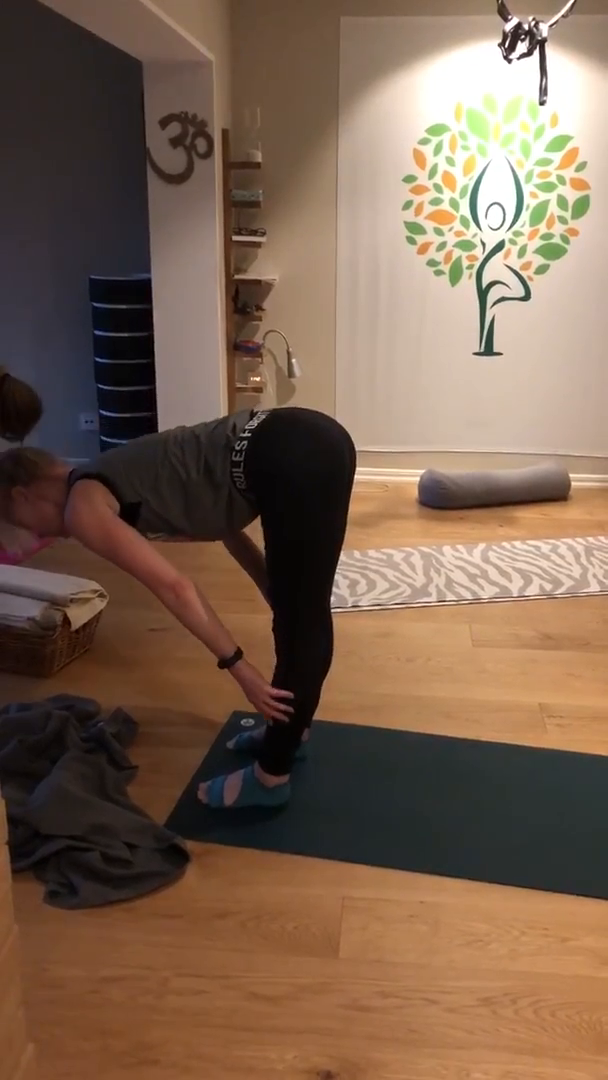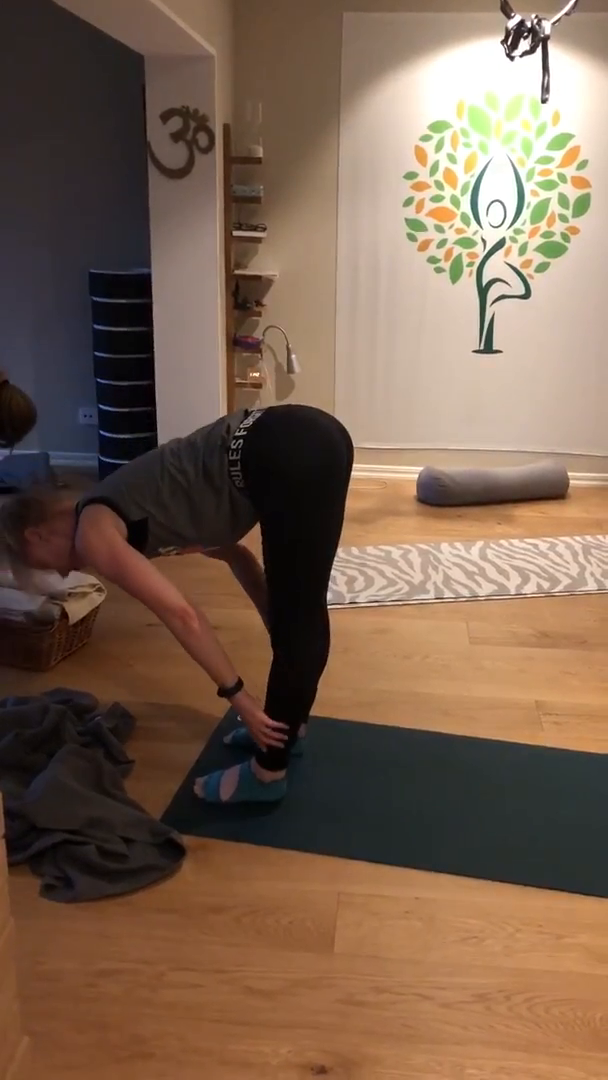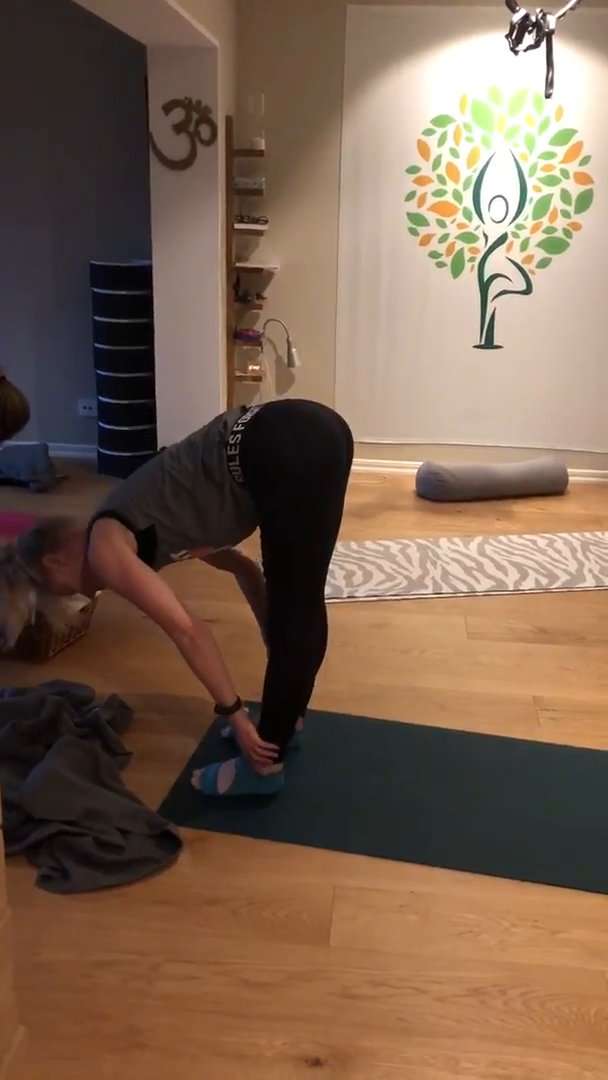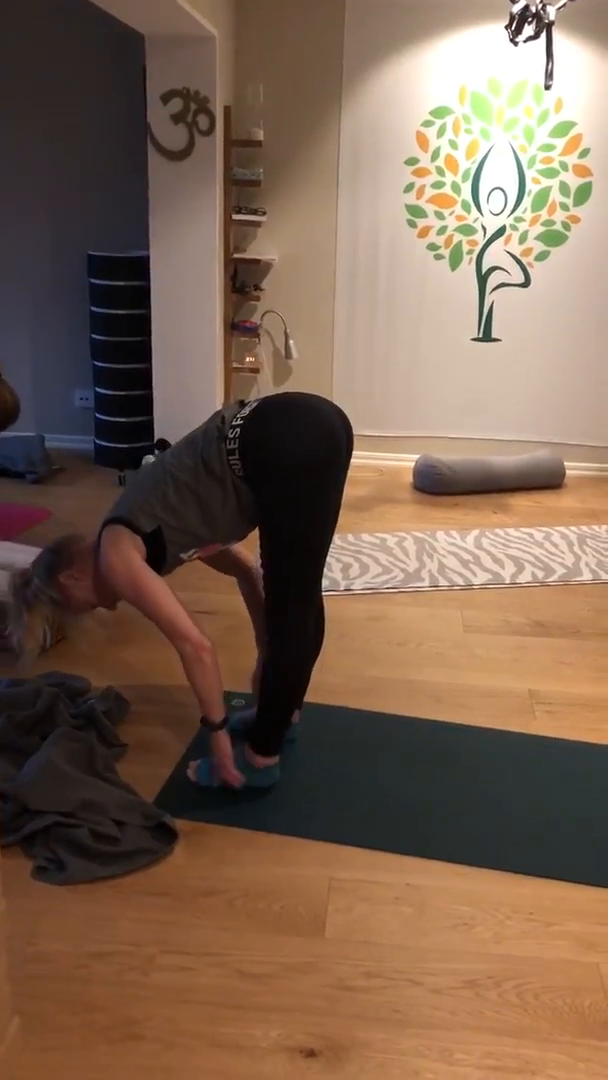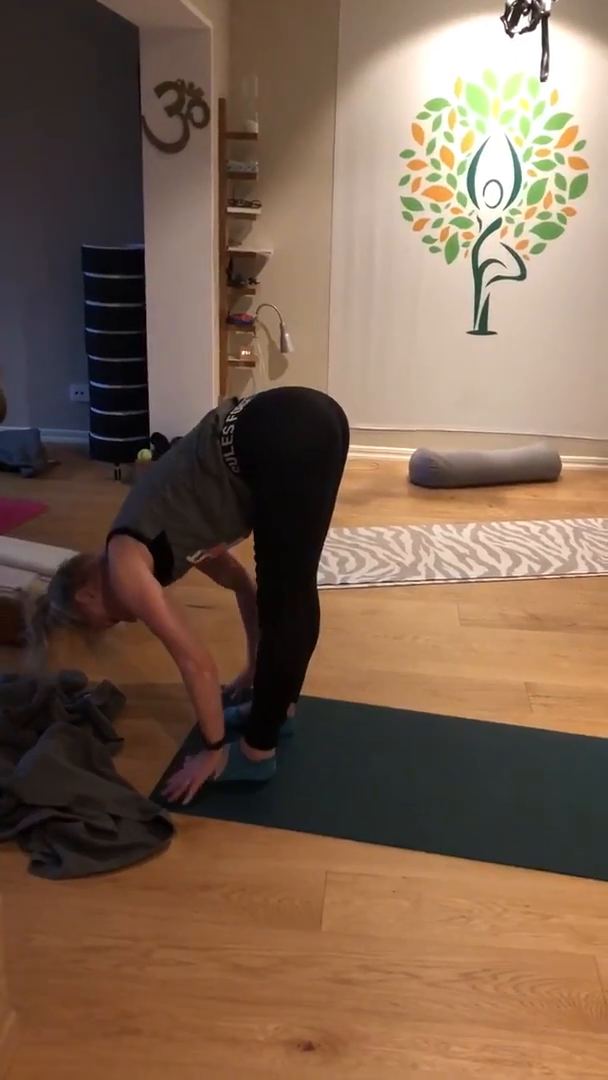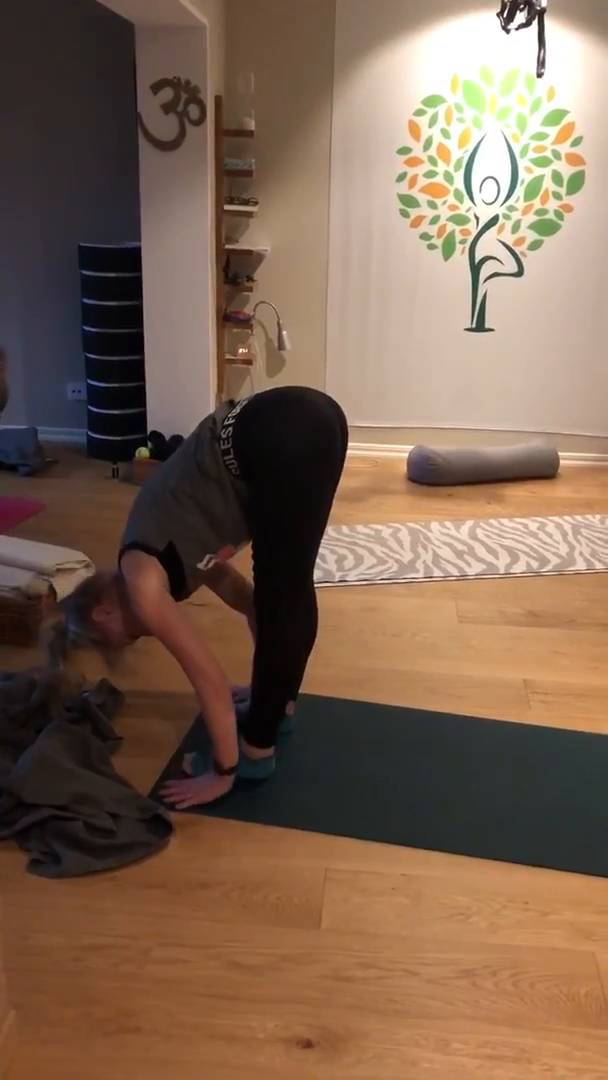
dt=0.4s
person 1, frame 1
left shoulder: (83, 507)
right shoulder: (108, 482)
left elbow: (173, 587)
right elbow: (228, 530)
left wrist: (237, 666)
right wrist: (280, 599)
left hip: (292, 463)
right hip: (313, 439)
left knee: (300, 627)
right knee: (303, 617)
left ankle: (271, 777)
right ankle: (291, 729)
person 1, frame 2
left shoulder: (92, 534)
right shoulder: (116, 510)
left elbow: (181, 615)
right elbow: (234, 552)
left wrist: (238, 697)
right wrist: (276, 628)
left hip: (289, 459)
right hip: (310, 435)
left knee: (297, 624)
right knee: (301, 613)
left ankle: (268, 773)
right ankle: (286, 728)
person 1, frame 3
left shoulder: (104, 549)
right shoulder: (131, 528)
left elbow: (189, 632)
right elbow: (243, 567)
left wrist: (235, 717)
right wrist: (275, 647)
left hip: (286, 453)
right hip: (313, 429)
left knee: (294, 616)
right knee: (300, 606)
left ankle: (265, 766)
right ankle: (285, 721)
person 1, frame 4
left shoulder: (115, 557)
right shoulder: (146, 534)
left elbow: (195, 646)
right elbow: (248, 572)
left wrist: (218, 735)
right wrist: (268, 659)
left hip: (287, 445)
right hip: (313, 422)
left knee: (290, 609)
right knee: (297, 598)
left ankle: (262, 756)
right ankle: (283, 711)
person 1, frame 5
left shoulder: (123, 566)
right shoulder: (156, 543)
left elbow: (197, 663)
right elbow: (242, 582)
left wrist: (213, 750)
right wrist: (256, 667)
left hip: (283, 439)
right hip: (311, 416)
left knee: (282, 604)
right knee: (292, 592)
left ankle: (258, 751)
right ankle: (278, 707)
person 1, frame 6
left shoulder: (139, 585)
right shoulder: (170, 559)
left elbow: (211, 680)
right elbow: (247, 599)
left wrist: (223, 773)
right wrist: (267, 685)
left hip: (282, 438)
right hip: (309, 415)
left knee: (280, 602)
right knee: (289, 590)
left ankle: (258, 750)
right ankle: (279, 704)
